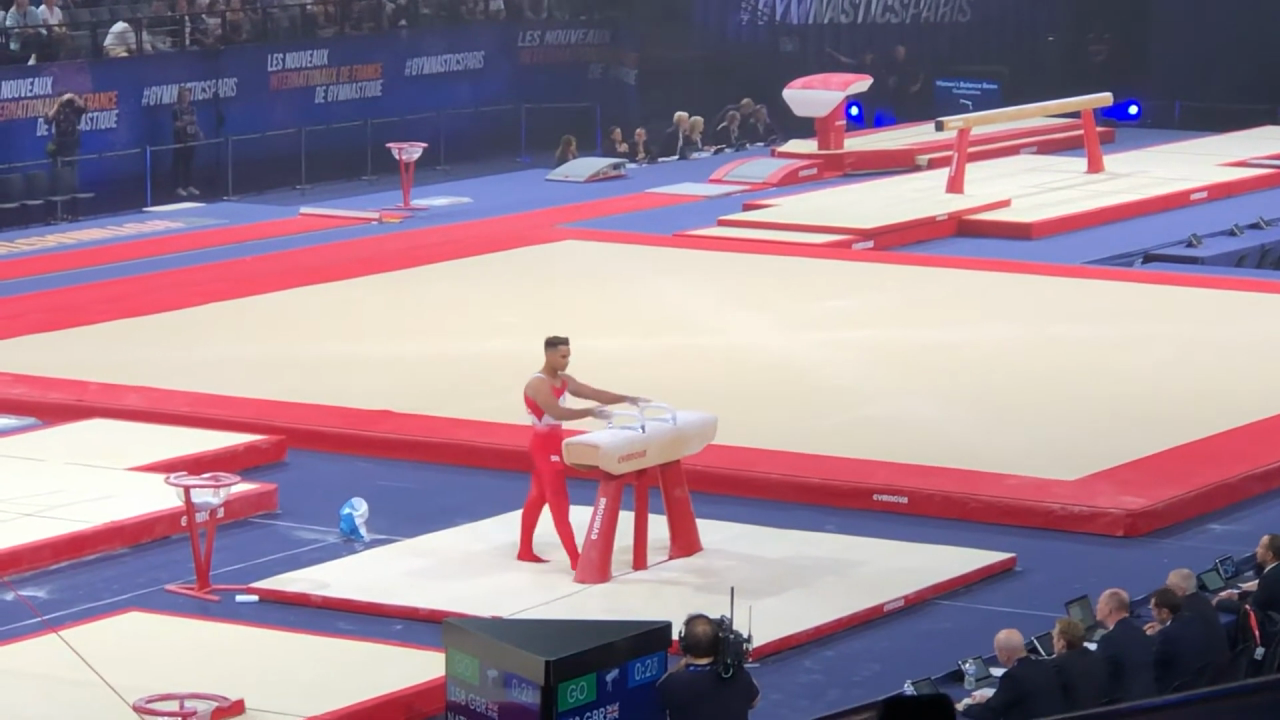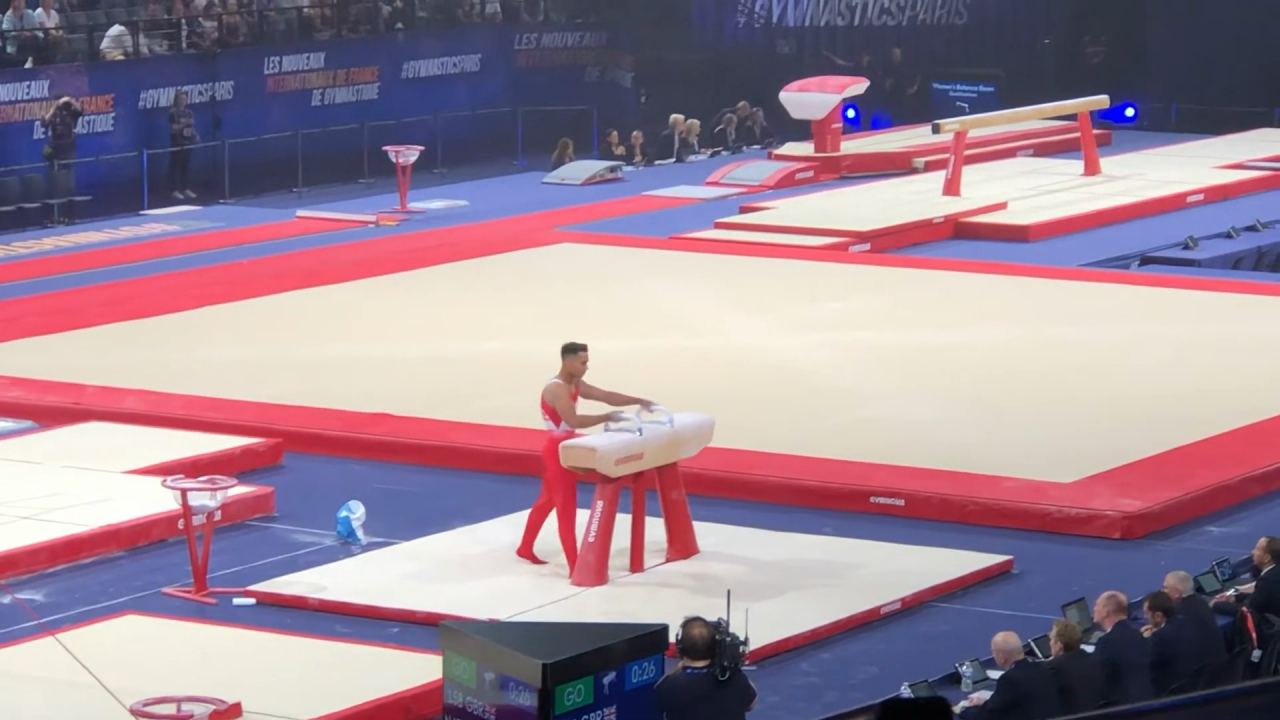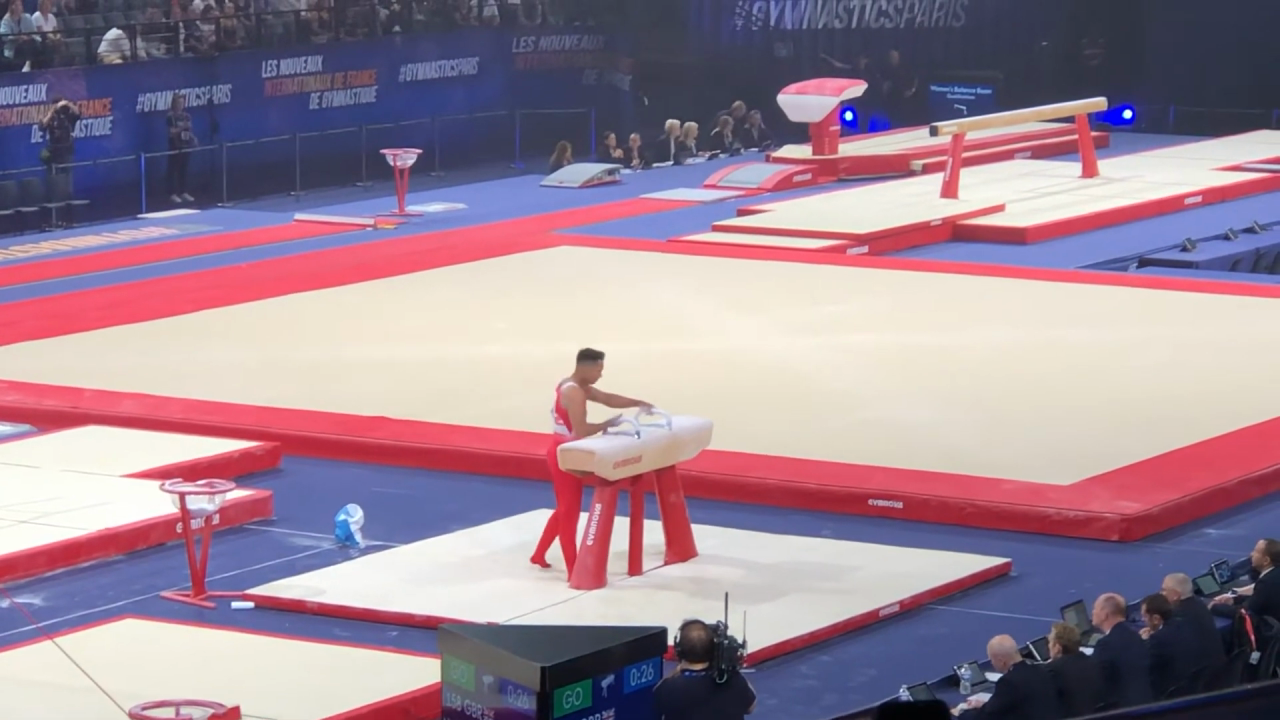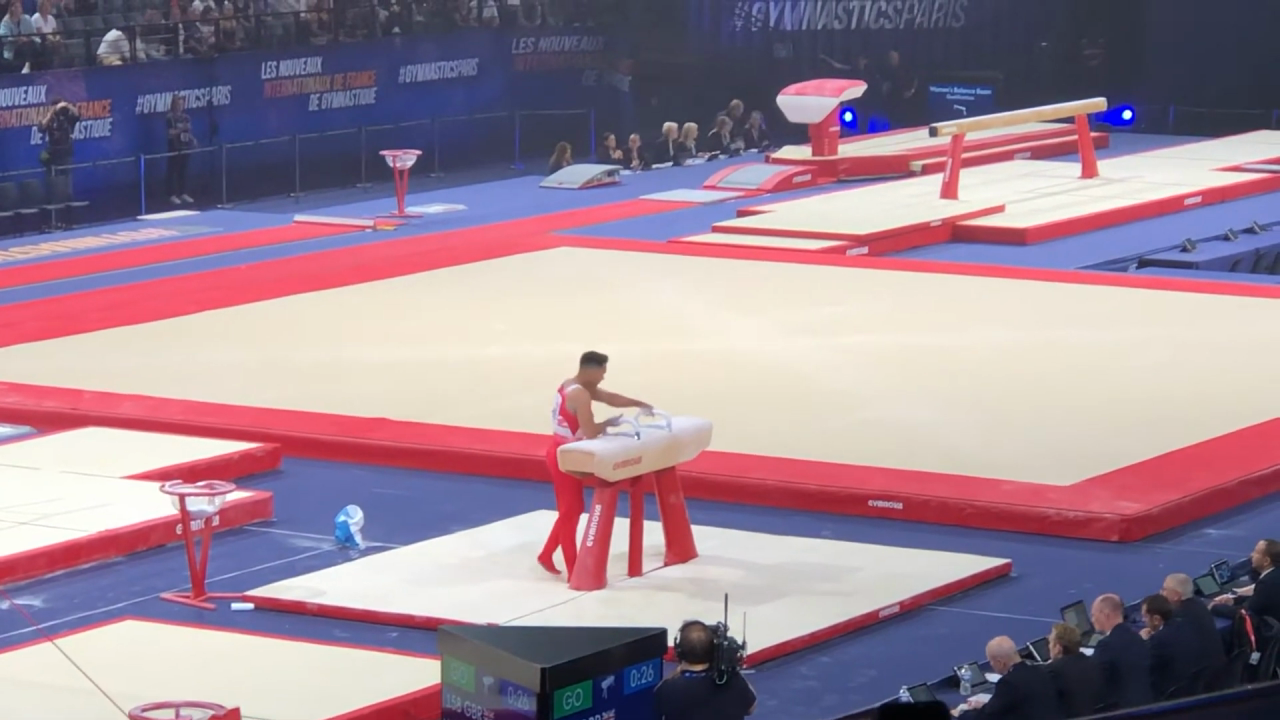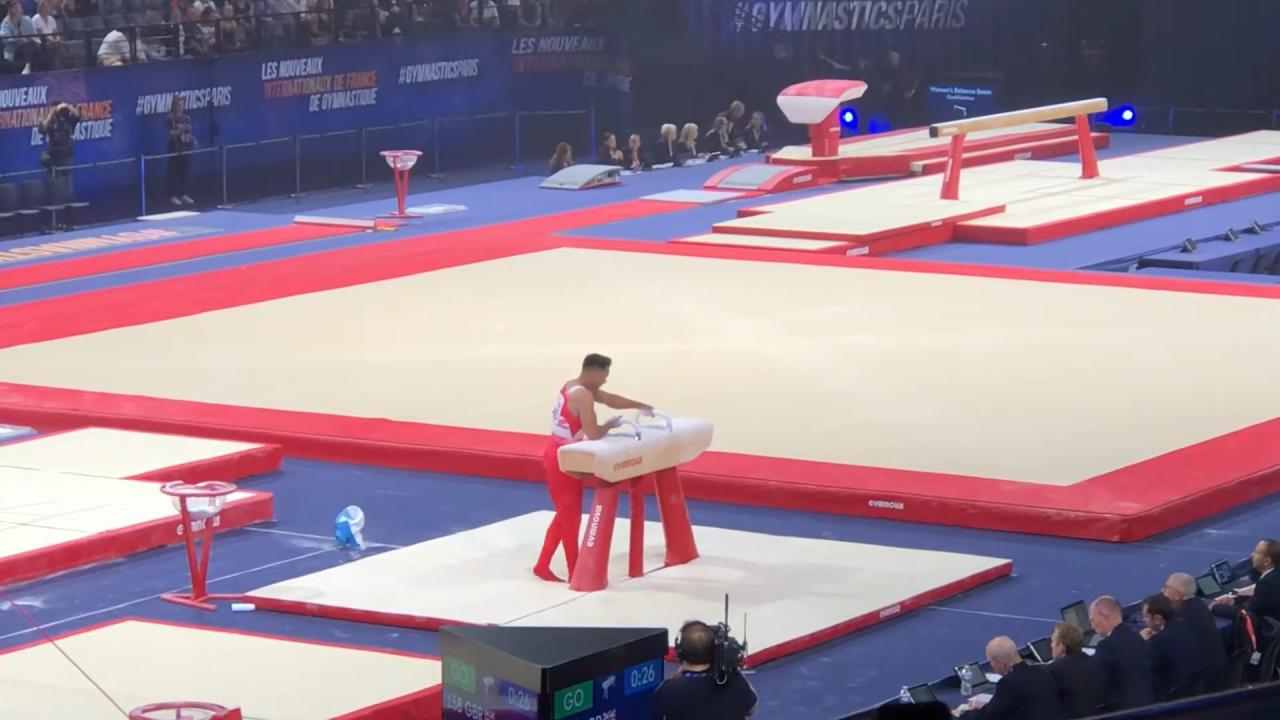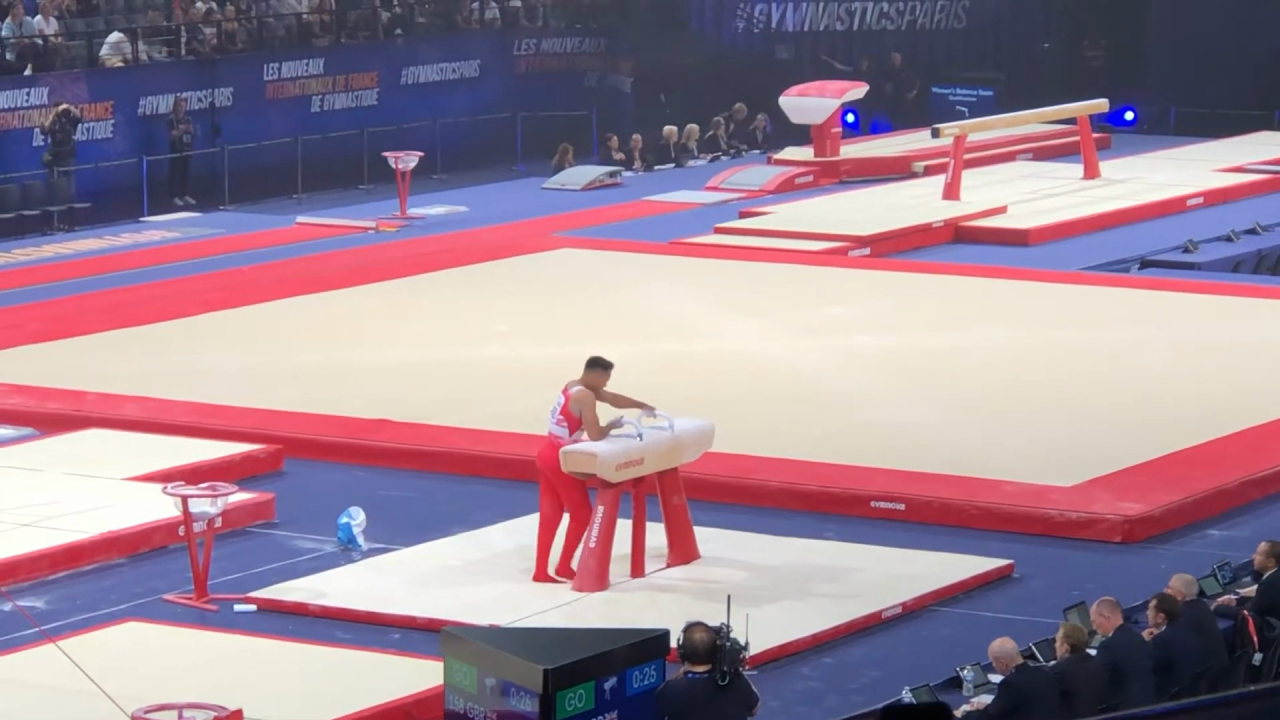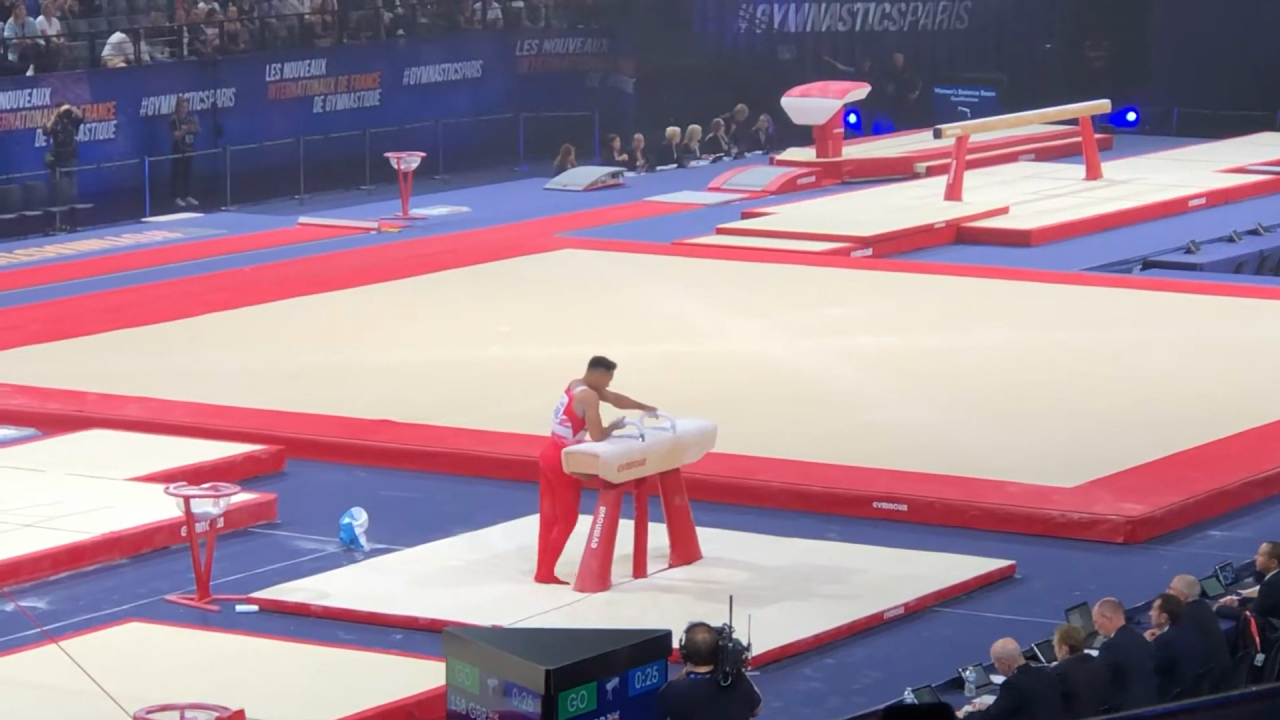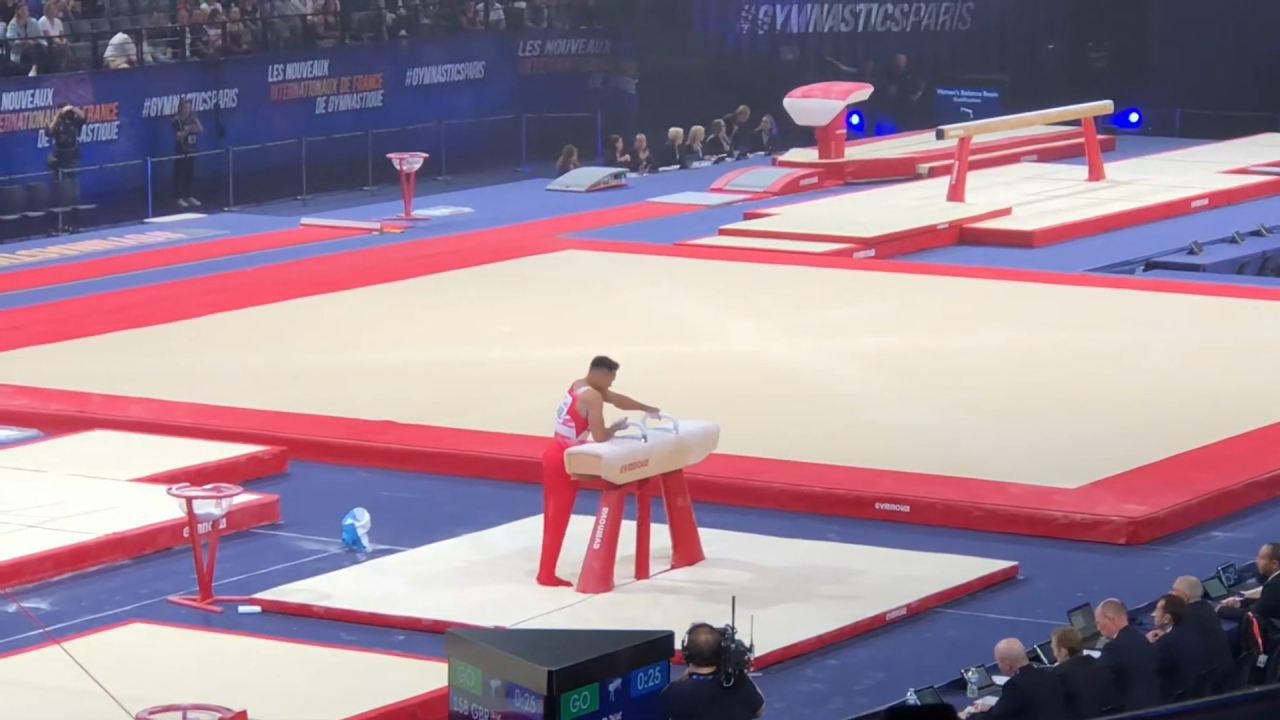
dt=0.2s
person 1, frame 1
left shoulder: (563, 380)
right shoulder: (537, 384)
left elbow: (594, 394)
right elbow: (558, 413)
left wrist: (627, 398)
right wrist: (592, 412)
left hip: (551, 445)
right hip: (545, 447)
left knee: (536, 498)
right knee: (559, 503)
left ankle: (525, 550)
right ankle: (576, 561)
person 1, frame 2
left shoulder: (575, 385)
right shoulder: (557, 389)
left elbow: (605, 396)
right elbow: (574, 421)
left wrist: (638, 401)
right wrist: (608, 417)
left hip: (558, 450)
right hip: (559, 452)
left knee: (546, 502)
right knee: (567, 509)
left ankle: (525, 548)
right ankle: (575, 566)
person 1, frame 3
left shoulder: (573, 386)
right shoulder: (573, 392)
left elbow: (606, 398)
right elbow: (581, 430)
left wrist: (639, 403)
right wrist: (607, 424)
left knee: (564, 509)
right knee: (570, 512)
left ankle: (540, 553)
right ankle: (573, 570)
person 1, frame 4
left shoulder: (570, 385)
right shoulder: (580, 395)
left elbow: (608, 397)
right elbow: (590, 432)
left wrist: (639, 404)
right wrist: (608, 423)
left hip: (558, 453)
left knee: (569, 511)
right knee: (570, 513)
left ankle: (547, 555)
right ankle: (573, 571)
person 1, frame 5
left shoulder: (571, 386)
right shoulder: (583, 396)
left elbow: (609, 399)
right elbow: (593, 434)
left wrist: (640, 406)
right wrist: (610, 425)
left hip: (553, 454)
left knee: (565, 513)
right knee: (571, 516)
left ankle: (542, 565)
right ankle: (575, 572)
person 1, frame 6
left shoulder: (573, 387)
right shoulder: (585, 397)
left elbow: (612, 398)
right elbow: (595, 435)
left wrist: (642, 406)
right wrist: (612, 426)
left hip: (547, 455)
right hip: (560, 460)
left knee: (550, 515)
right knee: (582, 513)
left ankle: (541, 570)
right ankle: (563, 566)
person 1, frame 7
left shoulder: (575, 386)
right shoulder: (589, 397)
left elbow: (614, 398)
right elbow: (597, 436)
left wrist: (643, 407)
right wrist: (614, 426)
left hip: (549, 455)
right hip: (561, 461)
left knee: (549, 517)
right knee: (567, 519)
left ankle: (543, 571)
right ankle: (546, 571)
person 1, frame 8
left shoulder: (578, 386)
right shoulder: (593, 397)
left elbow: (616, 399)
right elbow: (600, 436)
left wrist: (646, 408)
right wrist: (617, 427)
left hip: (553, 454)
right hip: (563, 461)
left knee: (553, 516)
right knee: (558, 519)
left ankle: (546, 572)
right ankle: (547, 574)
